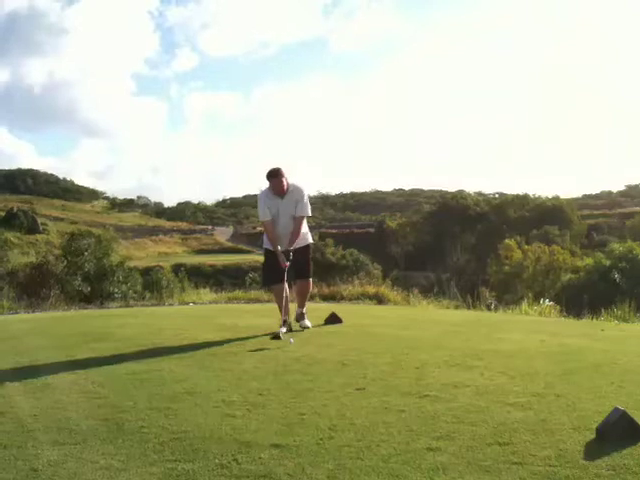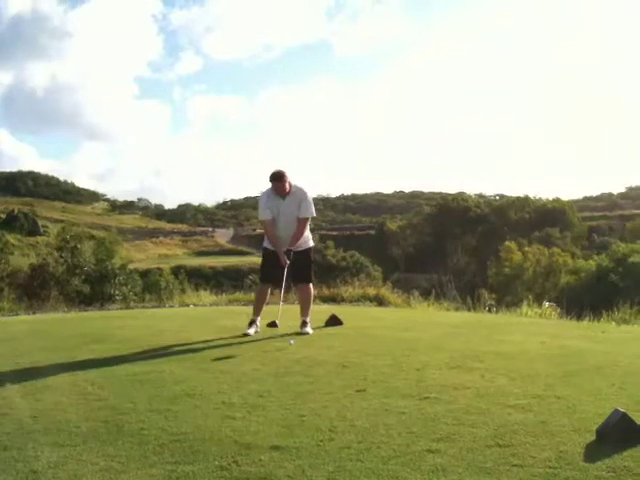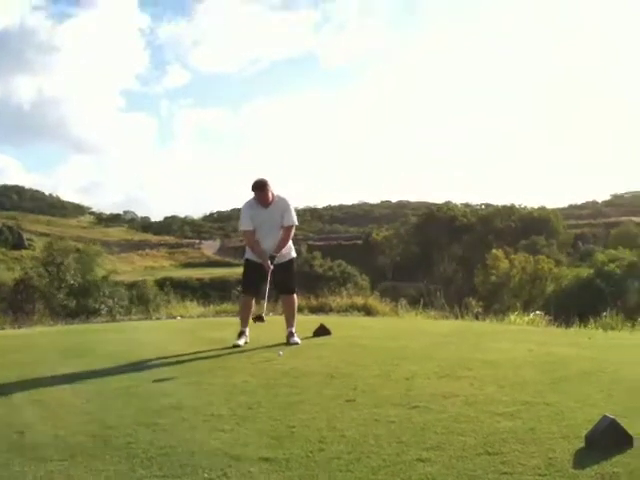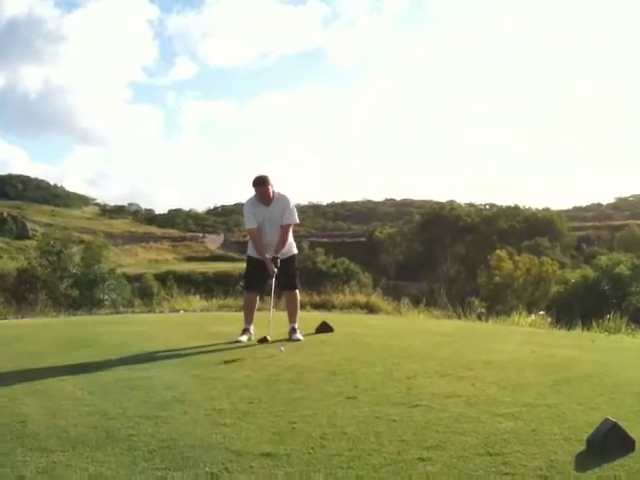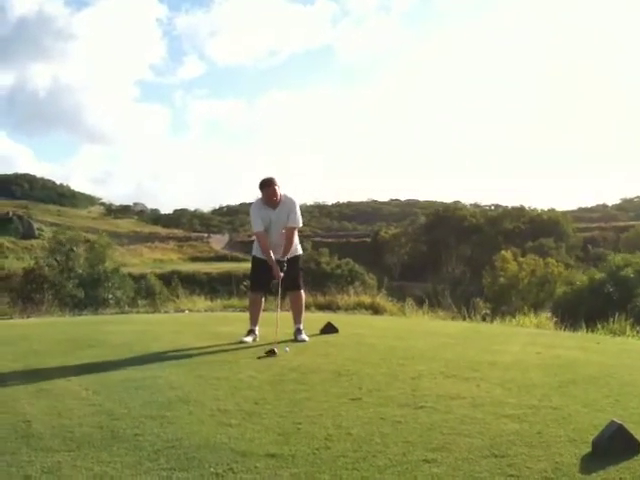
dt=0.7s
person 1, frame 1
left shoulder: (299, 192)
right shoulder: (263, 197)
left elbow: (299, 223)
right elbow: (268, 227)
left wrist: (290, 247)
right wrist: (278, 252)
left hip: (300, 242)
right hip: (274, 245)
left knee: (305, 279)
right knee: (277, 283)
left ankle: (301, 312)
right ankle: (285, 320)
person 1, frame 2
left shoulder: (302, 195)
right shoulder: (265, 197)
left elbow: (303, 224)
right elbow: (268, 228)
left wrist: (290, 247)
right wrist: (280, 252)
left hip: (301, 245)
right hip: (273, 246)
left knee: (305, 283)
right knee: (265, 282)
left ankle: (305, 321)
right ankle: (255, 321)
person 1, frame 3
left shoulder: (284, 204)
right shoulder: (247, 208)
left elbow: (288, 231)
right elbow: (249, 237)
left wrist: (274, 254)
right wrist: (263, 258)
left hip: (283, 256)
right hip: (255, 257)
left knee: (289, 293)
right knee: (247, 293)
left ankle: (291, 332)
right ankle: (243, 332)
person 1, frame 4
left shoulder: (285, 202)
right shoulder: (249, 206)
left elbow: (286, 231)
right elbow: (254, 236)
left wrist: (276, 255)
right wrist: (266, 260)
left hip: (285, 252)
right hip: (257, 254)
left knee: (291, 289)
right knee: (251, 290)
left ankle: (293, 328)
right ankle: (248, 329)
person 1, frame 5
left shoulder: (291, 204)
right shoulder: (256, 208)
left elbow: (291, 234)
right elbow: (261, 239)
left wrist: (283, 258)
right wrist: (273, 265)
left hip: (290, 253)
right hip: (263, 255)
left knee: (296, 290)
right knee: (256, 291)
left ankle: (299, 329)
right ankle: (253, 330)
